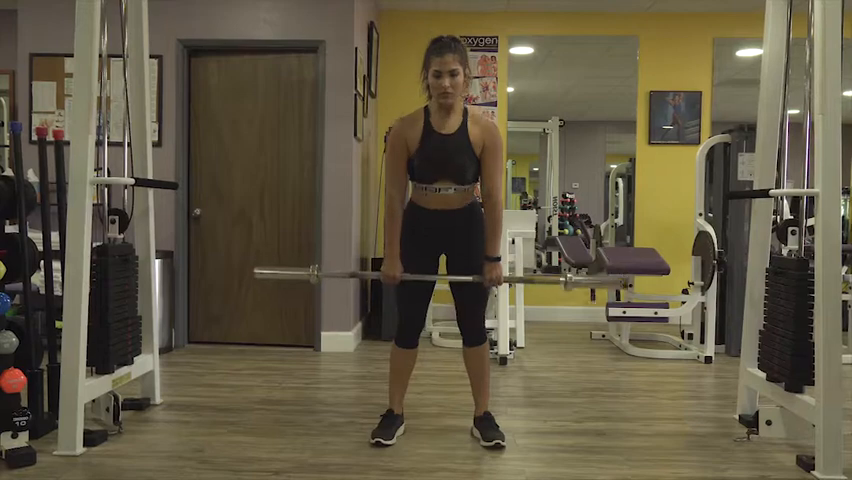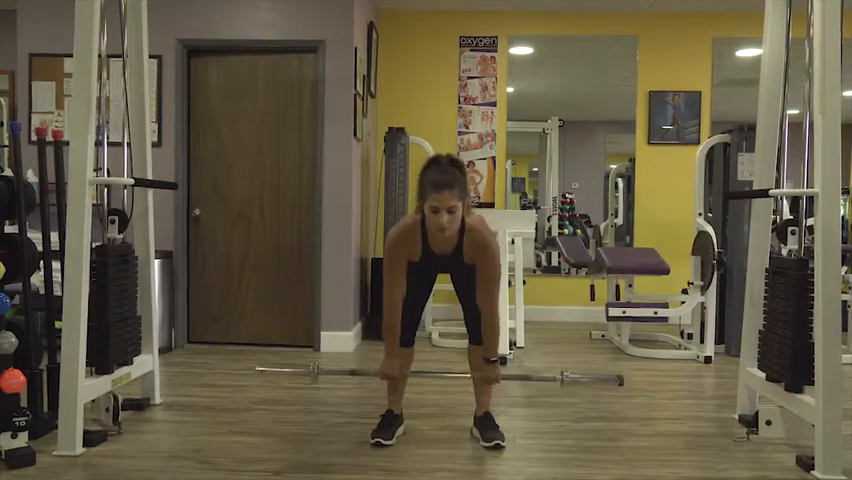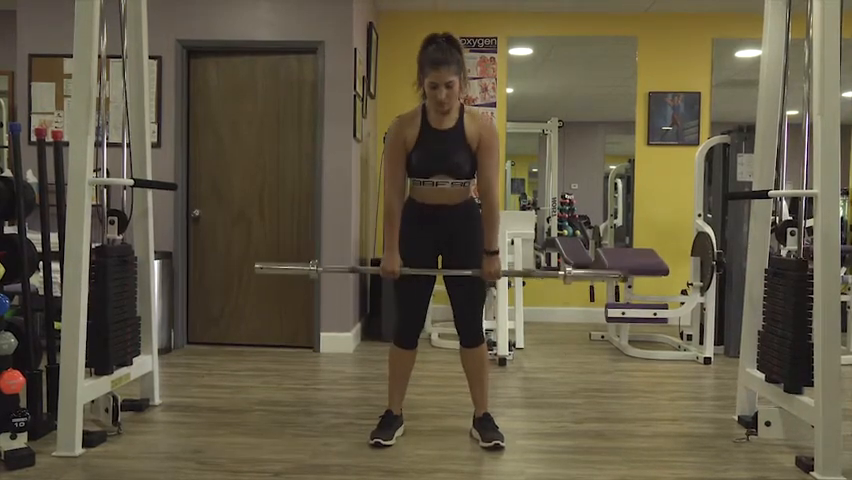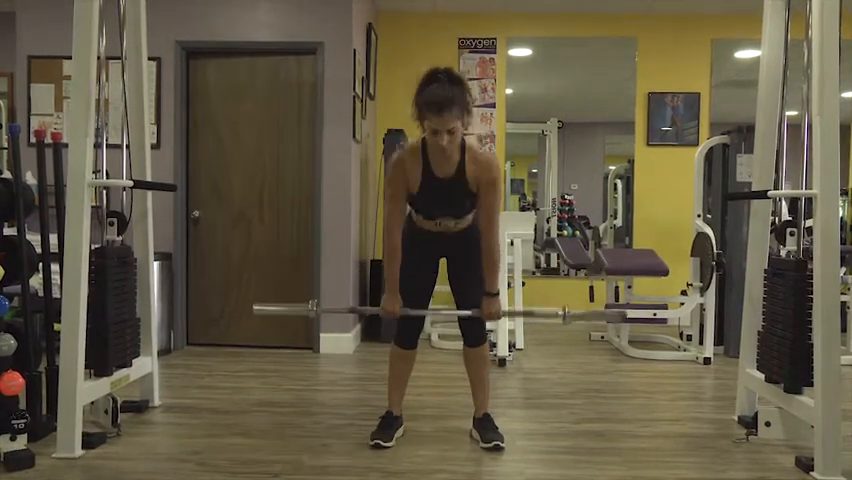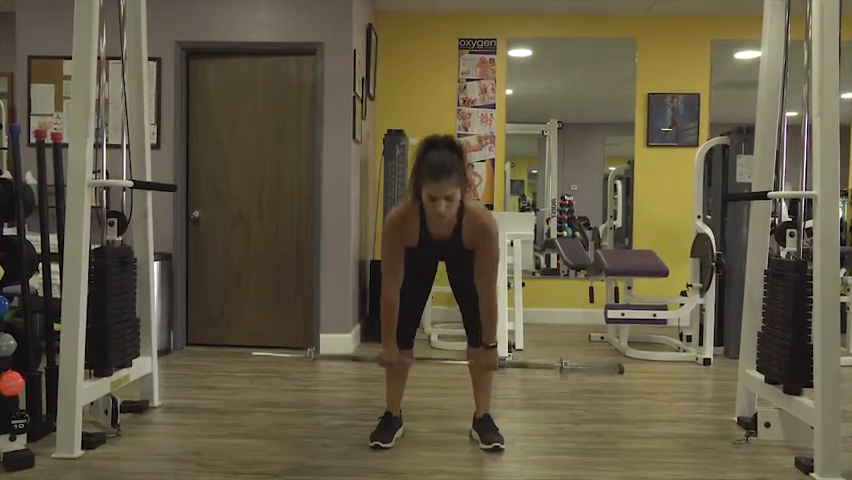
dt=1s
person 1, frame 1
left shoulder: (485, 131)
right shoulder: (405, 128)
left elbow: (493, 198)
right elbow: (394, 196)
left wrist: (493, 257)
right wrist: (391, 254)
left hip: (467, 227)
right hip: (418, 228)
left knee: (473, 326)
right knee: (408, 324)
left ankle: (483, 416)
right ankle: (394, 413)
person 1, frame 2
left shoulder: (482, 238)
right shoulder: (401, 236)
left elbow: (489, 309)
right elbow: (392, 305)
left wrist: (491, 360)
right wrist: (391, 356)
left hip: (466, 264)
right hip: (419, 264)
left knee: (478, 327)
right knee: (404, 327)
left ankle: (483, 417)
right ankle: (394, 414)
person 1, frame 3
left shoulder: (481, 128)
right shoulder: (403, 127)
left elbow: (489, 194)
right elbow: (393, 193)
left wrist: (491, 251)
right wrist: (390, 249)
left hip: (464, 226)
right hip: (416, 226)
left knee: (470, 326)
right knee: (407, 325)
left ankle: (482, 416)
right ankle: (393, 414)
person 1, frame 4
left shoulder: (484, 164)
right shoulder: (402, 163)
left elbow: (489, 232)
right elbow: (393, 230)
left wrist: (491, 292)
right wrist: (391, 290)
left hip: (466, 242)
right hip: (418, 242)
left knee: (474, 328)
right knee: (407, 328)
left ankle: (482, 417)
right ankle: (393, 415)
person 1, frame 5
left shoulder: (482, 222)
right shoulder: (399, 219)
left elbow: (487, 292)
right elbow: (391, 288)
left wrist: (490, 346)
right wrist: (388, 343)
left hip: (464, 259)
right hip: (417, 259)
left knee: (477, 331)
right knee: (403, 332)
left ankle: (482, 418)
right ankle: (392, 416)
